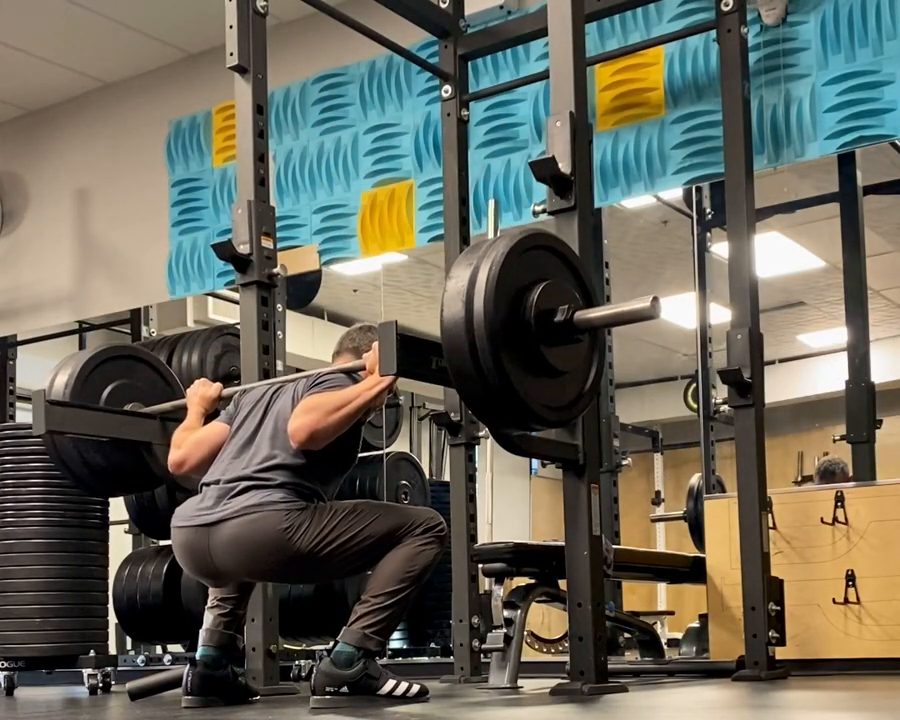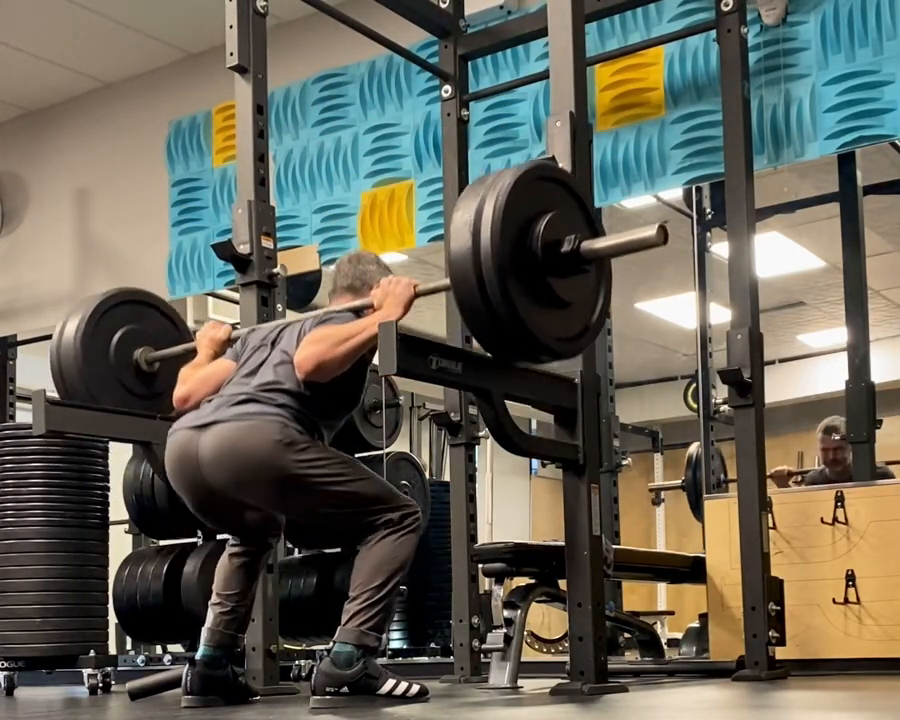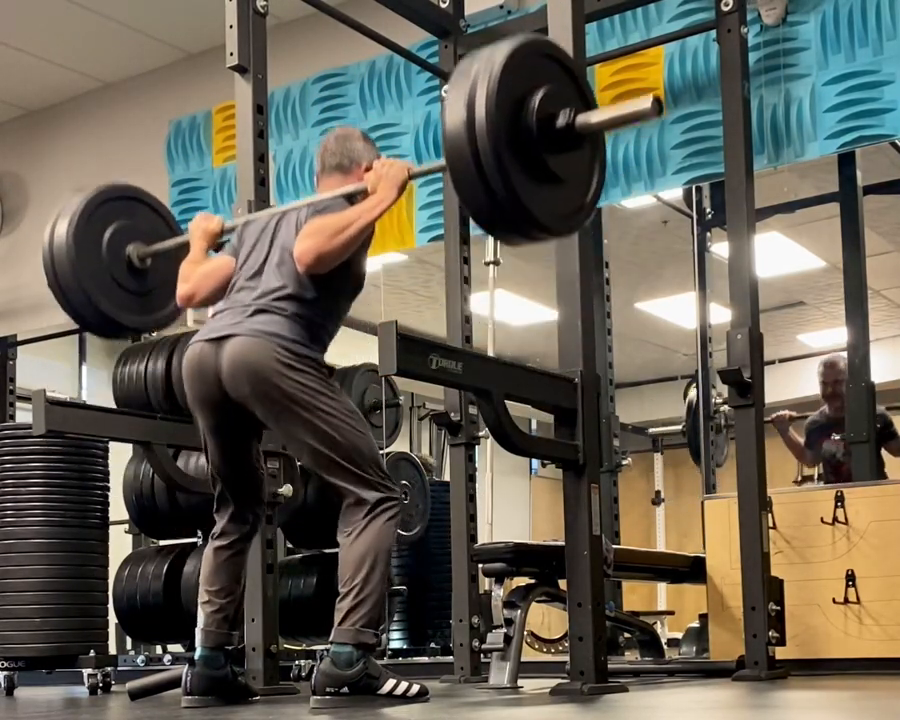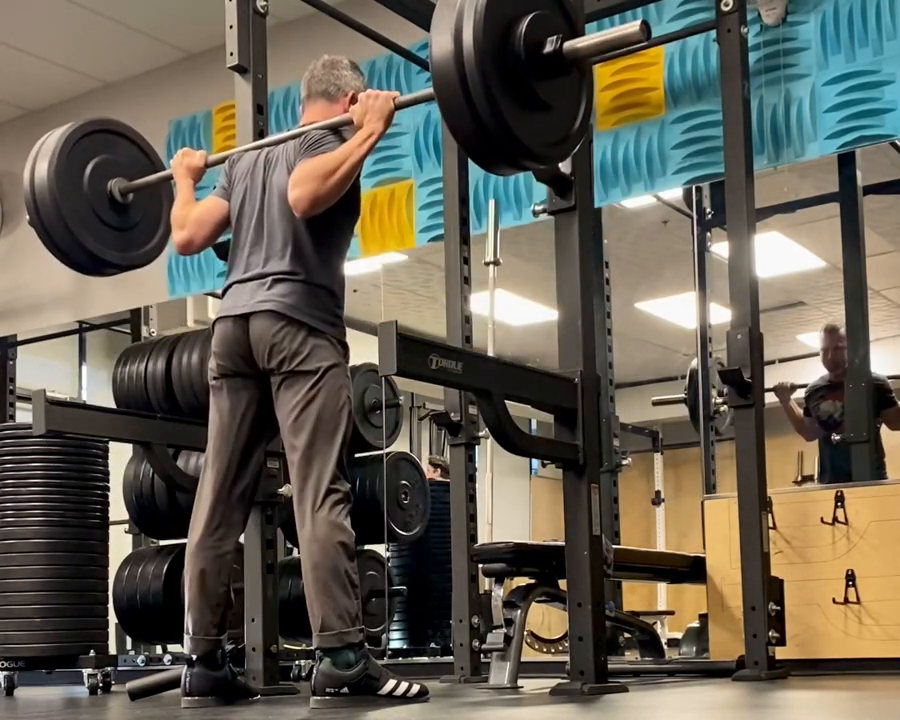
dt=0.5s
person 1, frame 1
left shoulder: (257, 392)
right shoulder: (341, 383)
left elbow: (181, 459)
right elbow: (303, 430)
left wrist: (197, 408)
right wrist: (382, 379)
left hip: (189, 541)
right hip: (259, 531)
right knee: (423, 528)
left ankle: (211, 667)
right ankle: (347, 667)
person 1, frame 2
left shoulder: (264, 332)
right shoulder: (351, 324)
left elbow: (184, 396)
right elbow: (309, 362)
left wrist: (207, 350)
right wrist: (388, 314)
left hip: (183, 448)
right hip: (250, 440)
left knee: (255, 532)
right knee: (395, 519)
left ankle: (211, 666)
right ankle: (347, 664)
person 1, frame 3
left shoulder: (262, 222)
right shoulder: (352, 209)
left elbow: (189, 292)
right elbow: (310, 255)
left wrist: (202, 241)
right wrist: (384, 198)
left hip: (201, 356)
right hip: (269, 352)
left knee: (238, 510)
right knee: (372, 496)
left ankle: (210, 663)
right ankle: (347, 662)
person 1, frame 4
left shoulder: (245, 160)
right shoulder: (334, 141)
left elbow: (187, 236)
right elbow: (304, 196)
left wrist: (185, 179)
right wrist: (371, 132)
left hip: (233, 325)
right hip: (295, 324)
left knee: (220, 500)
right knee: (321, 495)
left ankle: (204, 663)
right ankle: (341, 662)
